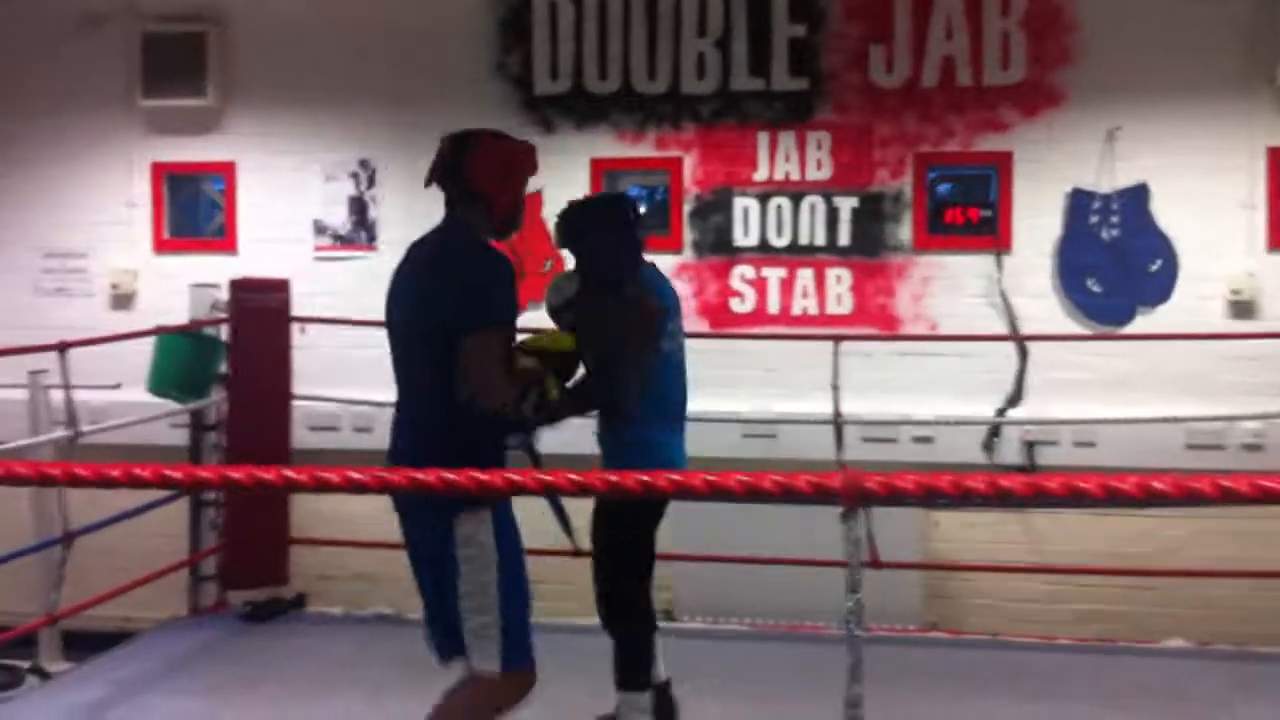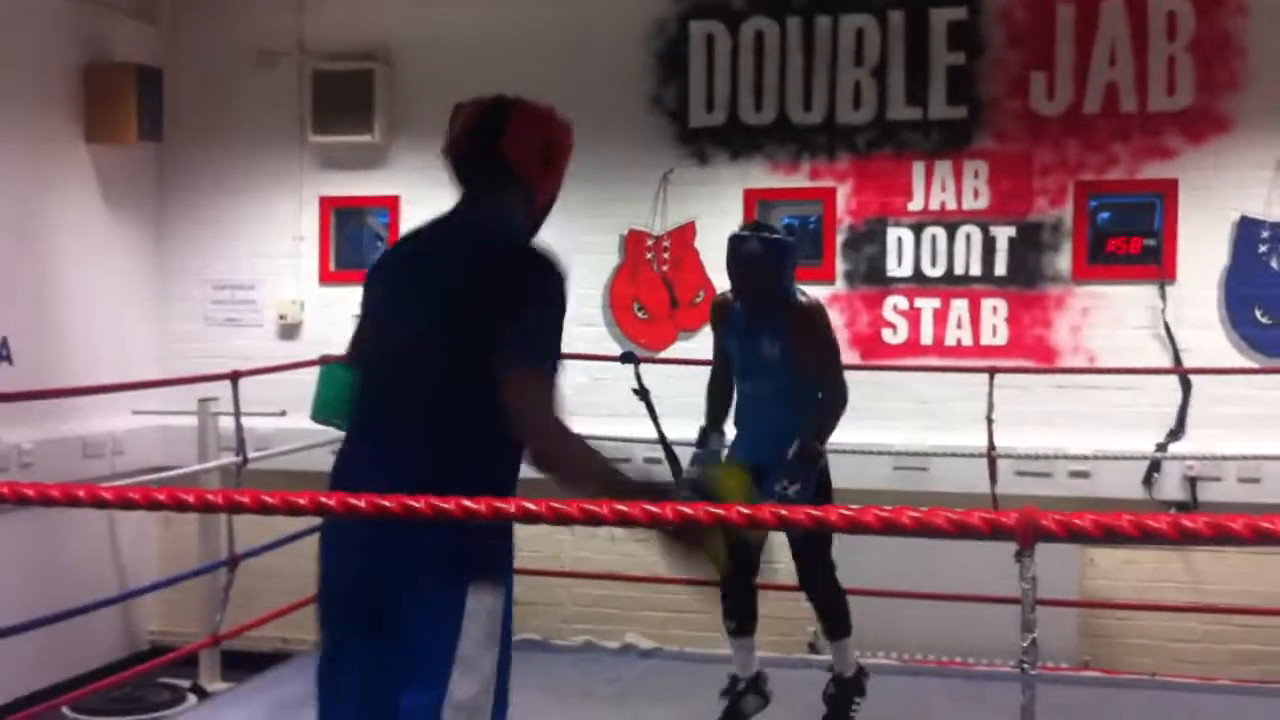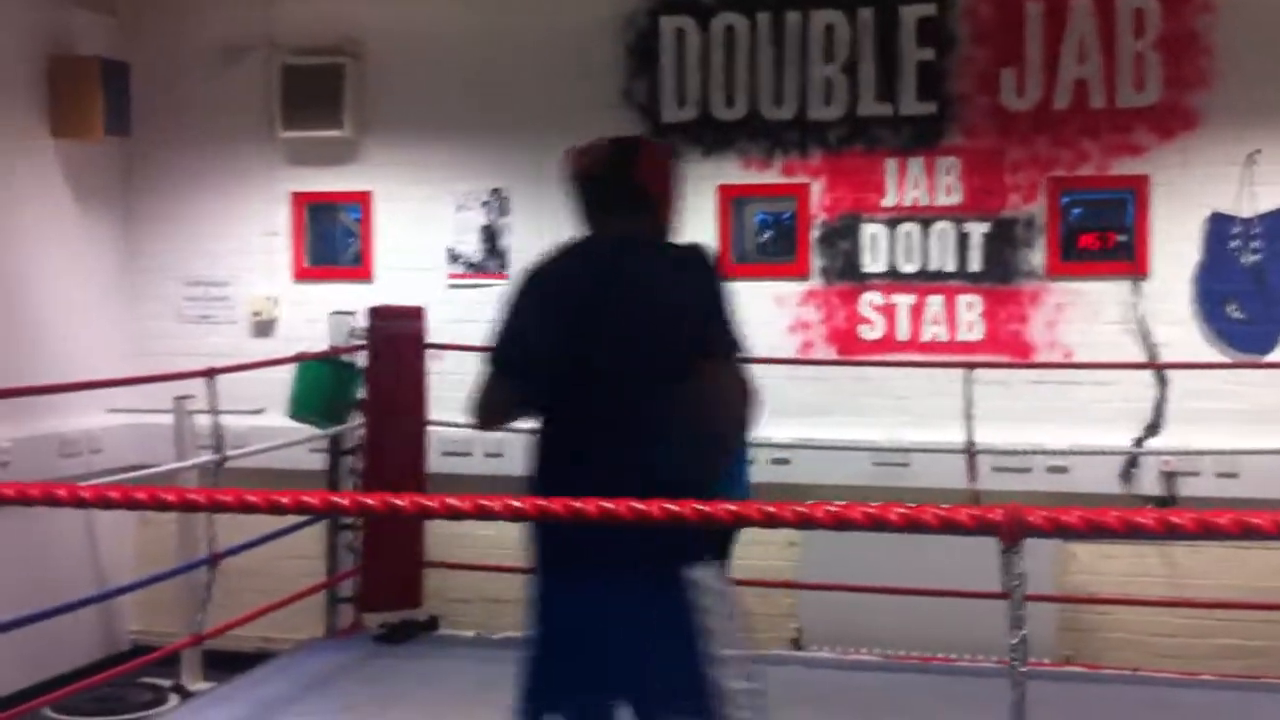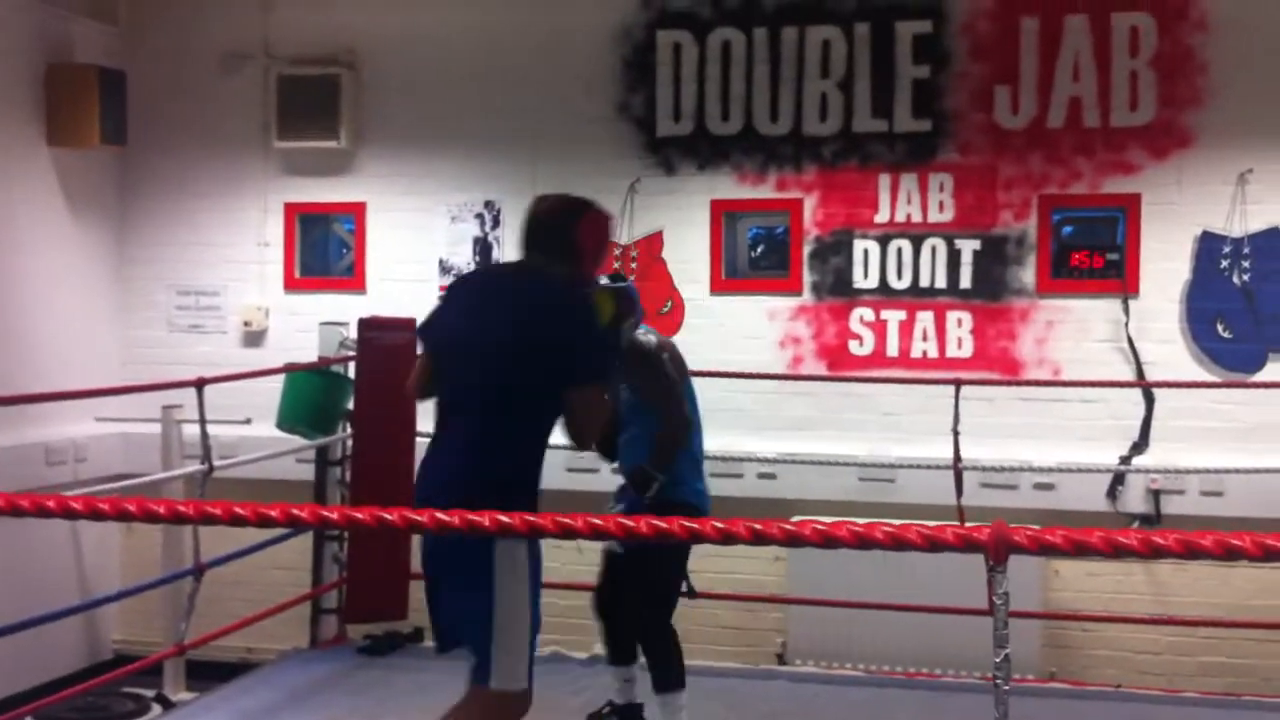
dt=1s
person 1, frame 1
left shoulder: (418, 261)
right shoulder: (484, 267)
right elbow: (484, 386)
left wrist: (517, 365)
right wrist: (535, 391)
left hip: (421, 478)
right hip: (458, 487)
left knee: (486, 648)
person 1, frame 2
left shoulder: (397, 262)
right shoulder: (526, 274)
right elbow: (532, 425)
right wrist: (636, 495)
left hip: (358, 536)
right hip: (447, 550)
person 1, frame 3
left shoulder: (546, 281)
right shoulder: (683, 273)
left elbow: (491, 409)
right elbow: (729, 416)
left hip: (566, 529)
right hip: (664, 530)
person 1, frame 4
left shoulder: (467, 292)
right shoulder: (570, 315)
left elbow: (419, 384)
right elbow: (587, 431)
right wrist: (605, 355)
left hip: (440, 495)
right hip: (492, 509)
left knee: (496, 669)
person 2, frame 1
left shoulder: (627, 300)
right shoulder: (649, 289)
left elbow: (607, 392)
left wrist: (537, 409)
right wrist: (574, 324)
left hip: (636, 466)
right hip: (653, 458)
left knee: (622, 595)
right knee: (623, 586)
person 2, frame 2
left shoulder: (805, 315)
right shoulder: (726, 310)
left elbow: (835, 395)
left wrist: (803, 456)
right wrist: (709, 446)
left hip: (799, 468)
right hip: (748, 460)
left knee: (815, 574)
right knee: (735, 572)
left ankle: (847, 676)
person 2, frame 3
left shoulder: (698, 349)
right shoulder: (663, 348)
left elbow: (724, 431)
left hip: (712, 493)
right hip: (684, 489)
left knee: (691, 598)
right knee: (672, 593)
right ankle: (673, 696)
person 2, frame 4
left shoulder: (644, 350)
right shoulder: (617, 370)
left elbow: (679, 423)
right elbow: (611, 447)
left wrist: (644, 483)
left hip: (673, 500)
right hip: (652, 498)
left knee: (649, 614)
right knee: (612, 604)
